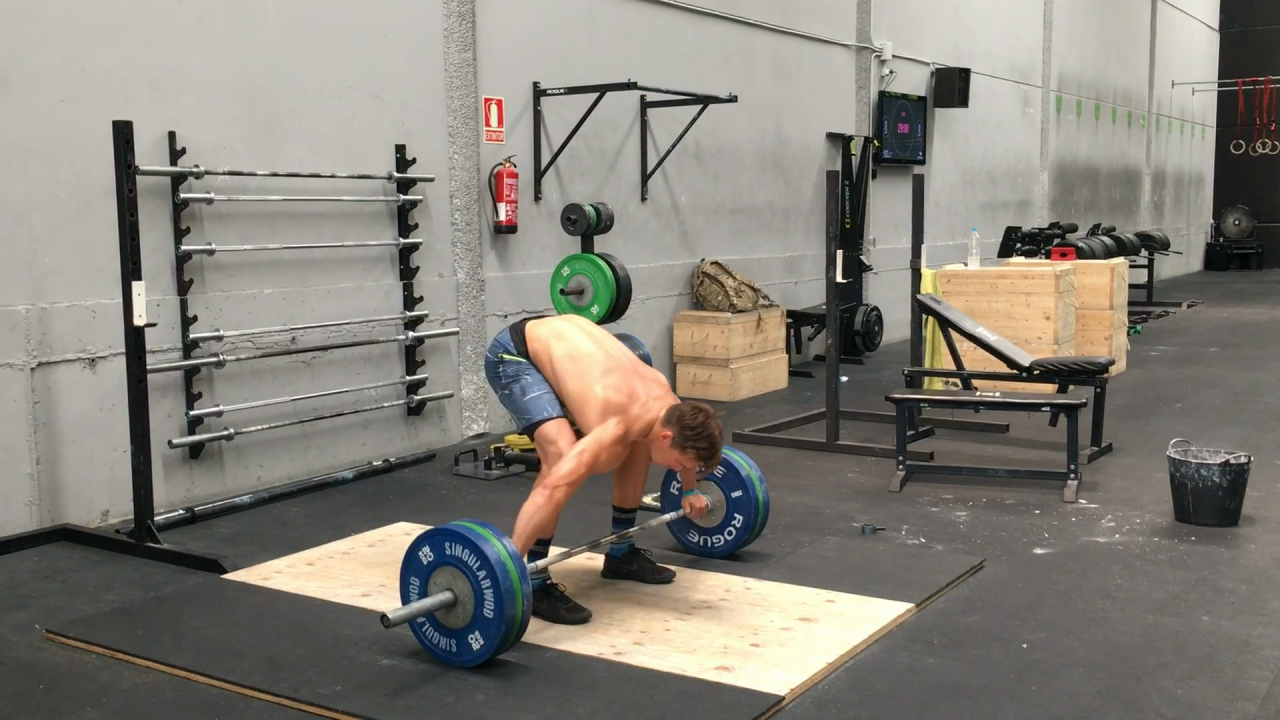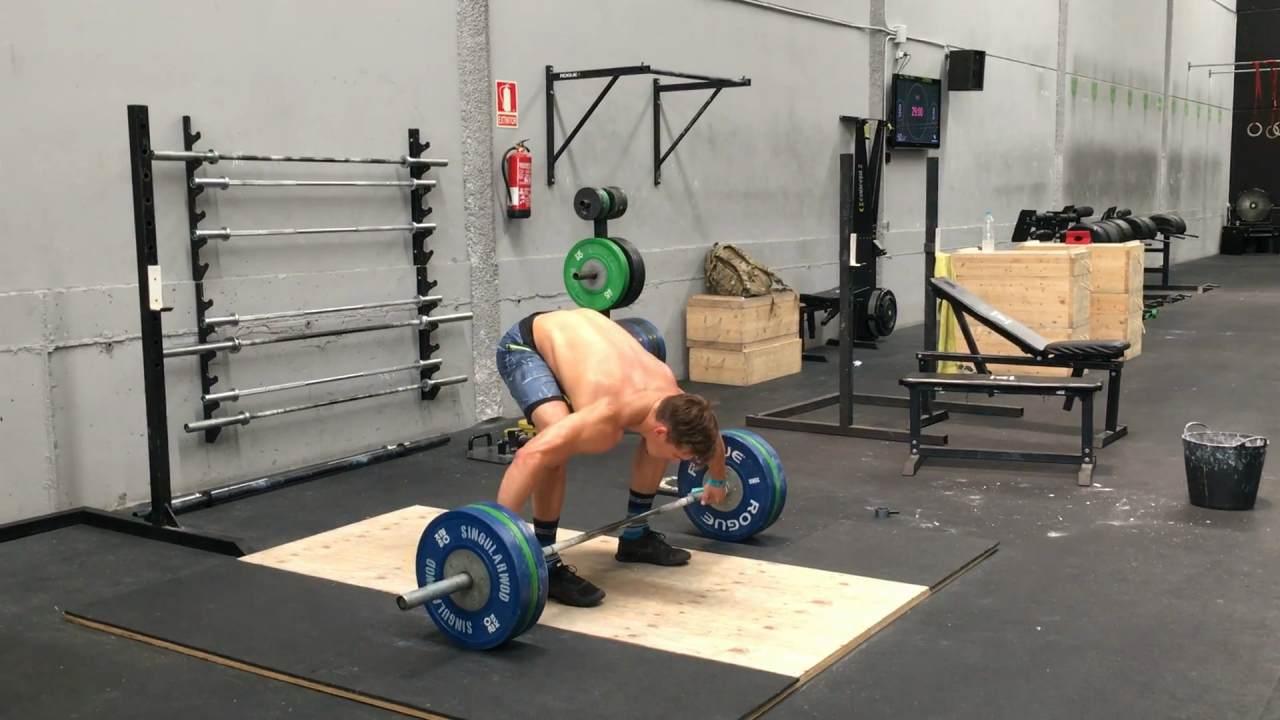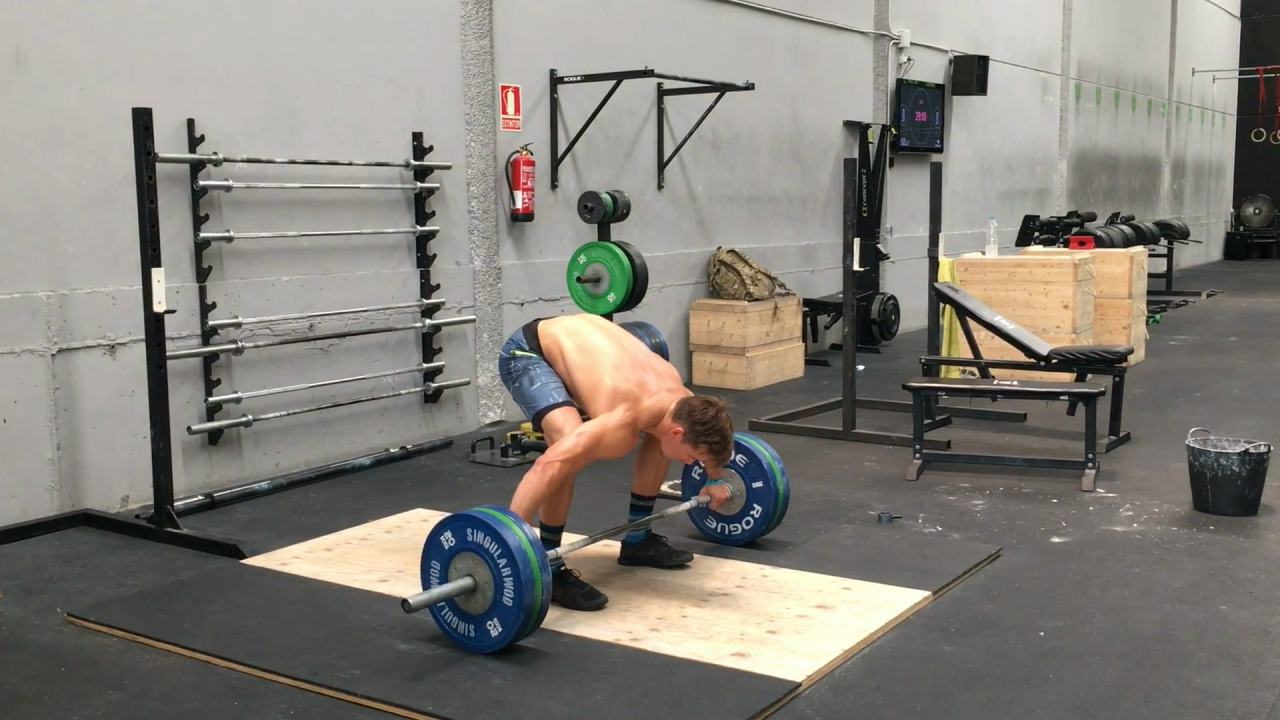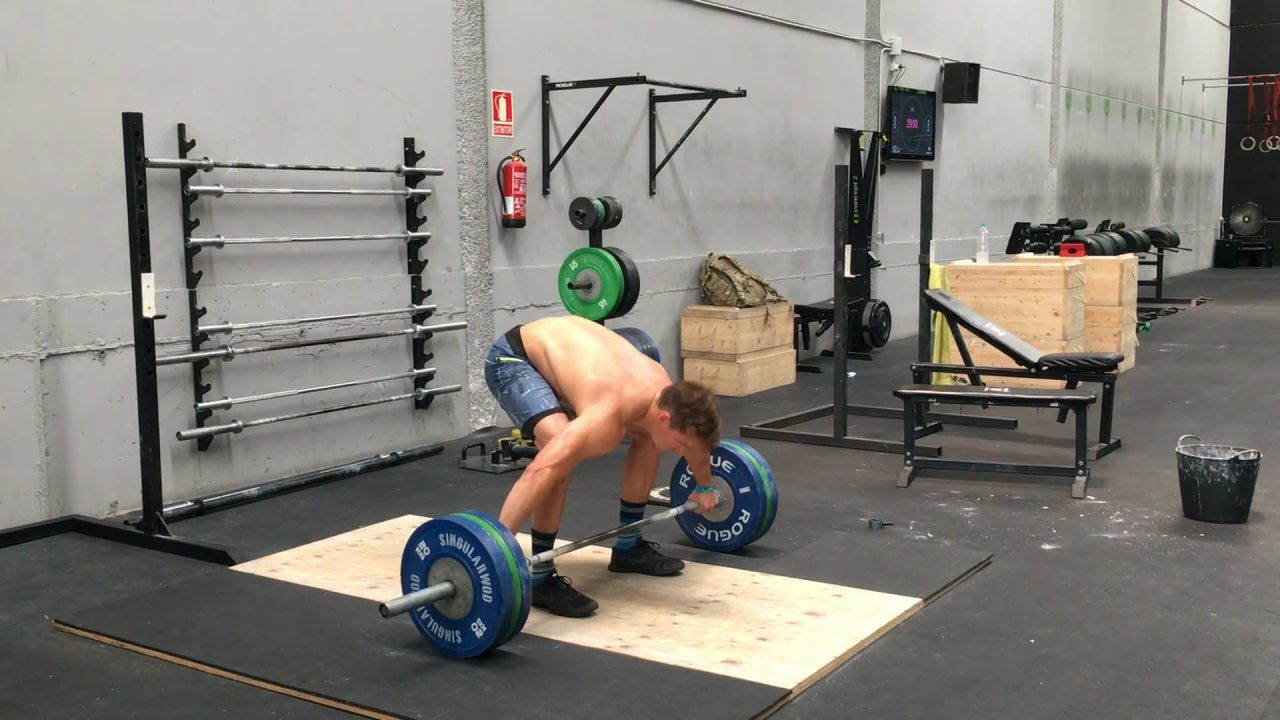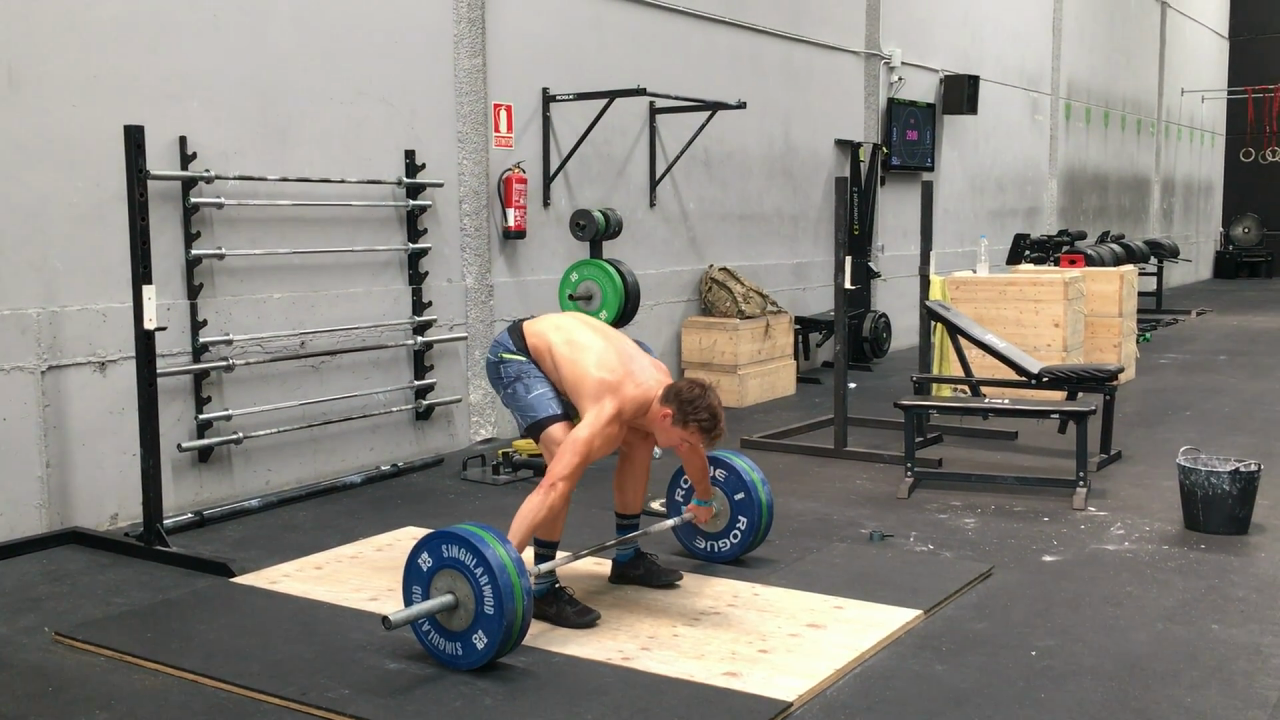
dt=1s
person 1, frame 1
left shoulder: (670, 408)
right shoulder: (615, 434)
left elbow: (696, 442)
right elbow: (553, 487)
left wrist: (690, 491)
right hip: (513, 353)
right knee: (562, 455)
left ankle: (621, 553)
right ankle: (535, 584)
person 1, frame 2
left shoulder: (671, 400)
right shoulder: (606, 419)
left elbow: (710, 436)
right elbow: (529, 457)
left wrist: (717, 482)
right hip: (524, 346)
right knee: (555, 450)
left ankle: (635, 537)
right ankle: (545, 566)
person 1, frame 3
left shoulder: (681, 400)
right shoulder: (622, 426)
left elbow: (707, 433)
right elbow: (548, 466)
left wrist: (714, 480)
right hip: (527, 353)
left knee: (657, 437)
right knee: (568, 440)
left ankle: (637, 541)
right ankle: (549, 571)
person 1, frame 4
left shoulder: (668, 395)
right shoulder: (608, 417)
left elbow: (696, 433)
right elbow: (539, 472)
left wrist: (704, 488)
left hip: (561, 345)
right hip: (513, 358)
left knee: (647, 438)
right knee: (558, 459)
left ankle: (628, 548)
right ankle: (541, 578)
person 1, frame 5
left shoulder: (670, 395)
right shoulder: (611, 416)
left elbow: (694, 452)
right elbow: (553, 486)
left wrist: (704, 500)
left hip: (563, 342)
right hip: (515, 355)
left knee: (639, 443)
right knee: (564, 452)
left ankle: (627, 558)
right ankle: (543, 590)
